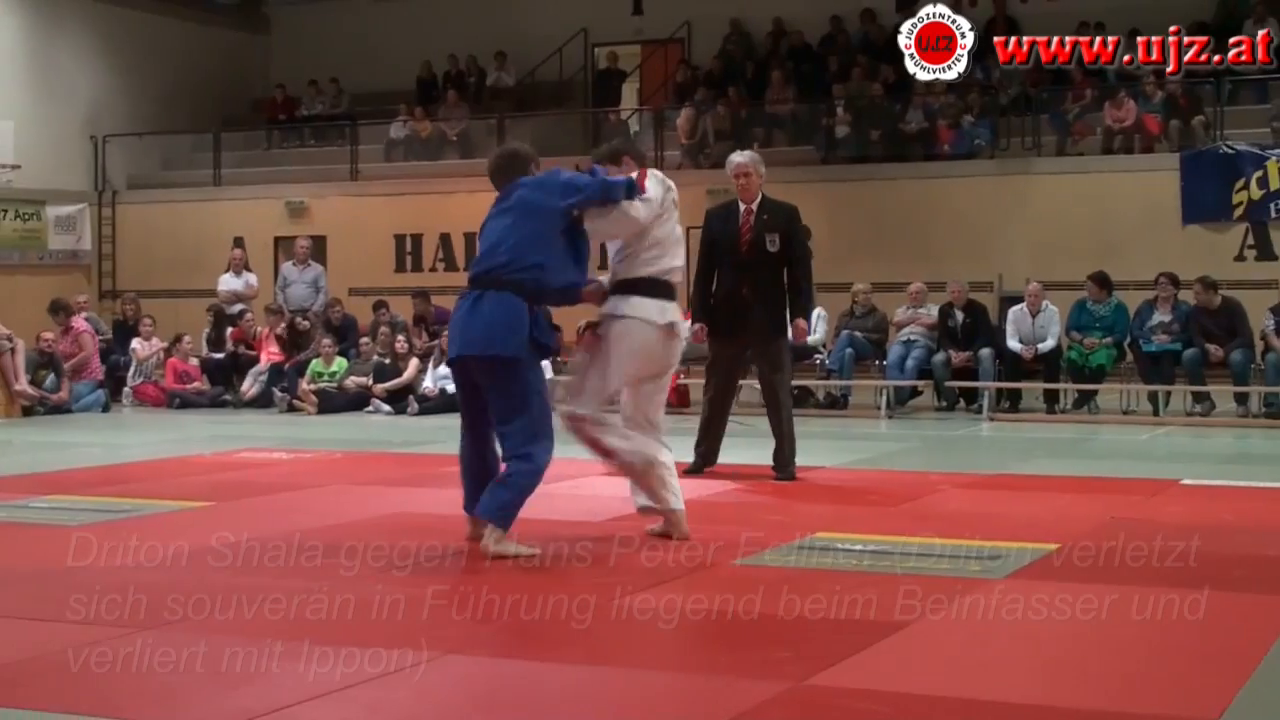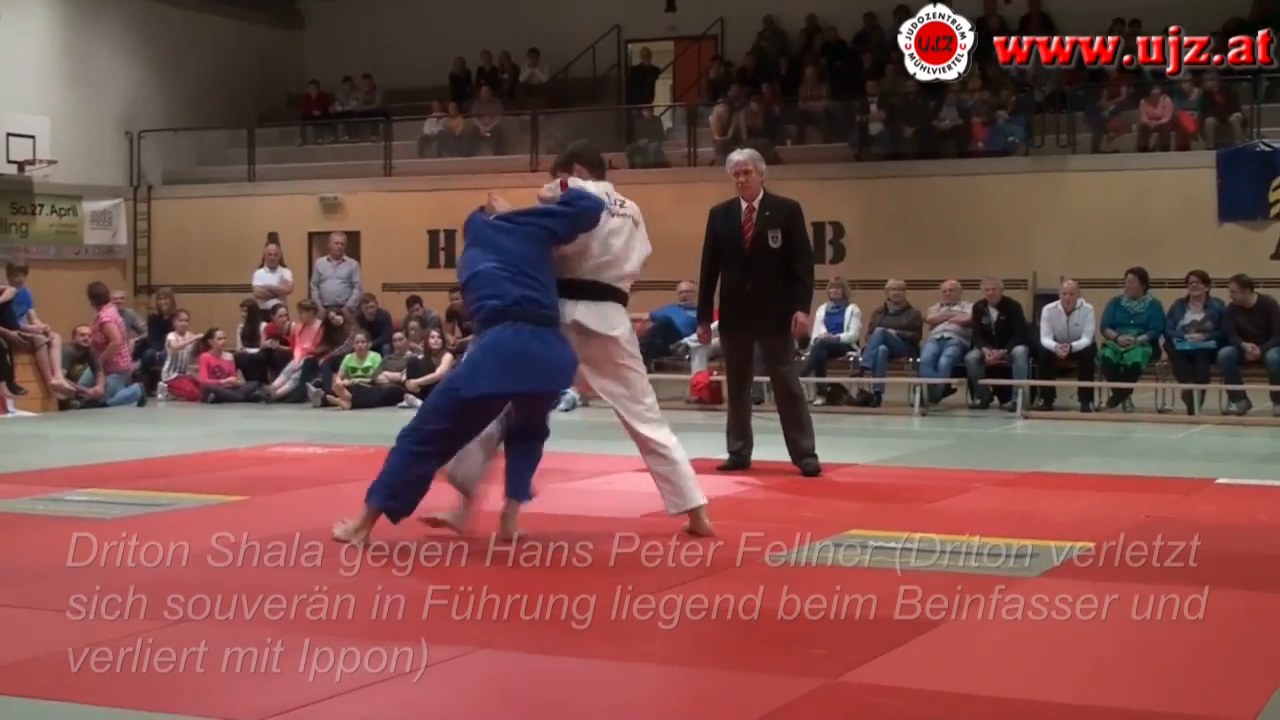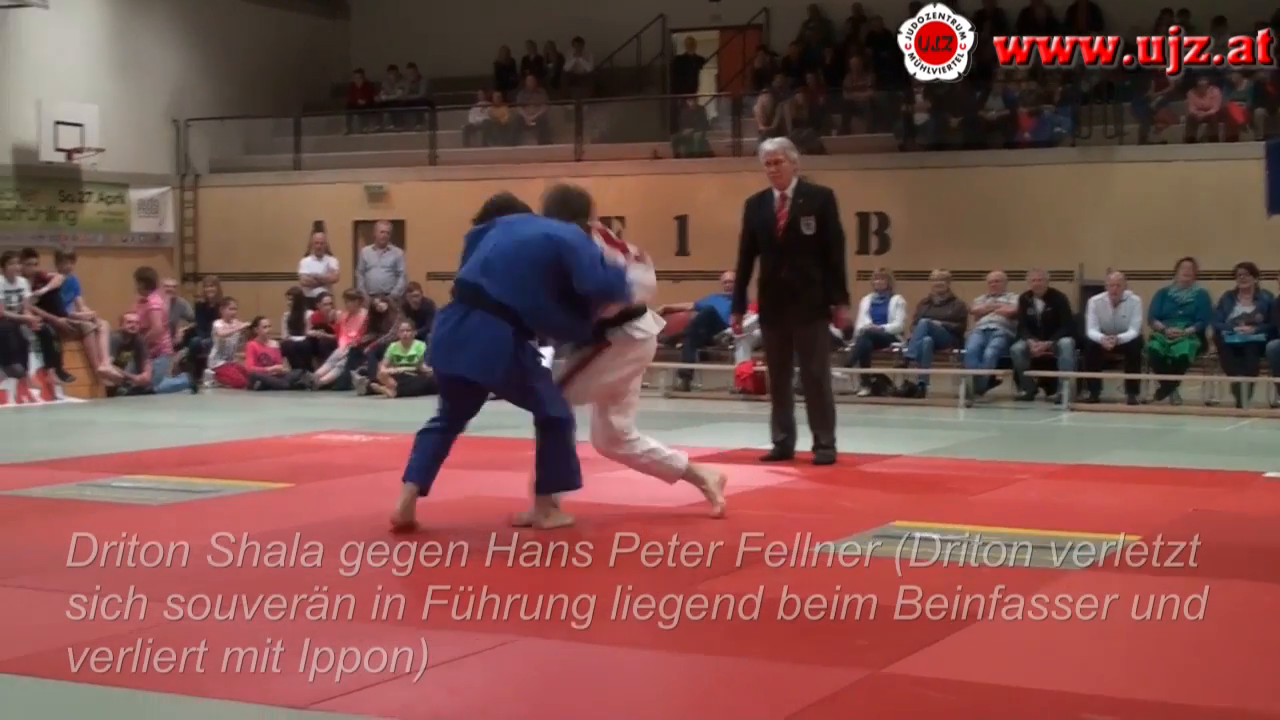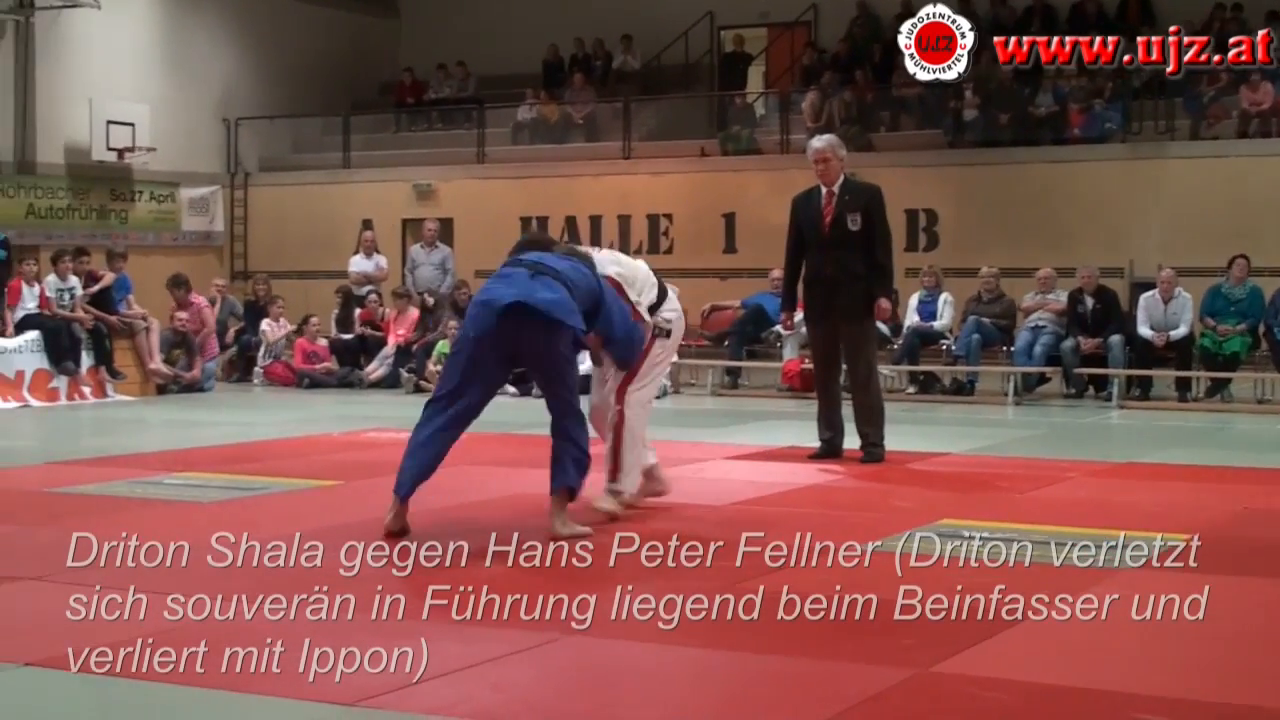
dt=0.3s
person 1, frame 1
left shoulder: (500, 215)
right shoulder: (545, 187)
right elbow: (608, 189)
left wrist: (578, 292)
right wrist: (630, 183)
left hip: (470, 323)
right hip: (508, 325)
left knee: (478, 428)
right knee: (529, 441)
left ankle: (479, 521)
right ankle: (496, 534)
person 1, frame 2
left shoulder: (473, 258)
right shoulder: (518, 228)
right elbow: (589, 209)
left hip: (495, 350)
right hip: (546, 355)
left knee: (423, 438)
right knee: (528, 433)
left ankle: (362, 525)
right ankle: (511, 518)
person 1, frame 3
left shoulder: (506, 222)
right shoulder: (572, 240)
right elbow: (604, 286)
right wrist: (621, 280)
left hip: (452, 333)
right hip: (497, 344)
left knee: (448, 419)
right knee: (554, 415)
left ankle: (407, 502)
right ankle: (546, 508)
person 1, frame 4
left shoulder: (523, 260)
right shoulder: (592, 282)
right elbow: (629, 347)
right wrist: (597, 340)
left hip: (492, 304)
right hip: (551, 314)
left knee: (446, 409)
right knee: (568, 417)
left ankle: (399, 508)
right ankle: (559, 517)
person 2, frame 1
left shoulder: (651, 181)
right shoulder: (652, 197)
left elbow: (620, 218)
left hip: (637, 319)
right hip: (662, 325)
left knee: (584, 413)
right knee: (643, 426)
left ankle: (661, 496)
right ankle: (673, 512)
person 2, frame 2
left shoulder: (569, 192)
right shoulder: (633, 213)
left hip: (564, 320)
right hip: (611, 323)
right knee: (646, 421)
left ankle: (465, 505)
right ankle: (695, 511)
person 2, frame 3
left shoulder: (591, 240)
left elbow: (643, 282)
left hip: (626, 335)
right hip: (621, 335)
right knee: (613, 437)
right ankle: (702, 476)
person 2, frame 4
left shoulder: (603, 280)
left elbow: (639, 328)
left hip: (659, 321)
left knee: (622, 398)
right knee: (602, 409)
left ankle: (618, 492)
right ankle: (652, 477)
person 3, frame 1
left shoulder: (785, 215)
right shoulder: (716, 216)
left elbow: (800, 267)
right elbow: (704, 269)
left wrist: (801, 313)
right wrist: (698, 315)
left hip: (768, 317)
right hip: (726, 316)
left knee: (778, 391)
right knee: (716, 391)
left ankle: (784, 461)
right ankle: (705, 454)
person 3, frame 2
left shoulder: (787, 211)
right shoulder: (719, 215)
left elbow: (802, 261)
right elbow: (709, 269)
left wrist: (802, 306)
right wrist: (704, 316)
left hip: (775, 311)
right hip: (734, 312)
left knee: (787, 384)
right knee: (736, 388)
left ankle: (805, 453)
right ankle: (738, 453)
person 3, frame 3
left shoulder: (820, 198)
right shoulder: (755, 205)
left elbow: (835, 252)
right elbow: (746, 258)
left wrist: (840, 300)
right wrist: (738, 305)
left hip: (811, 301)
right hip: (772, 302)
left knee: (816, 375)
right knee: (778, 377)
left ankle: (824, 444)
right ankle: (783, 443)
person 3, frame 4
left shoulder: (867, 195)
right shoulder: (801, 202)
left elbow: (881, 248)
right elbow: (794, 256)
left wrist: (883, 292)
right wrist: (787, 303)
left hip: (856, 298)
right hip: (817, 300)
left knee: (863, 373)
right knee: (824, 375)
left ankle: (872, 443)
right ankle: (830, 441)
